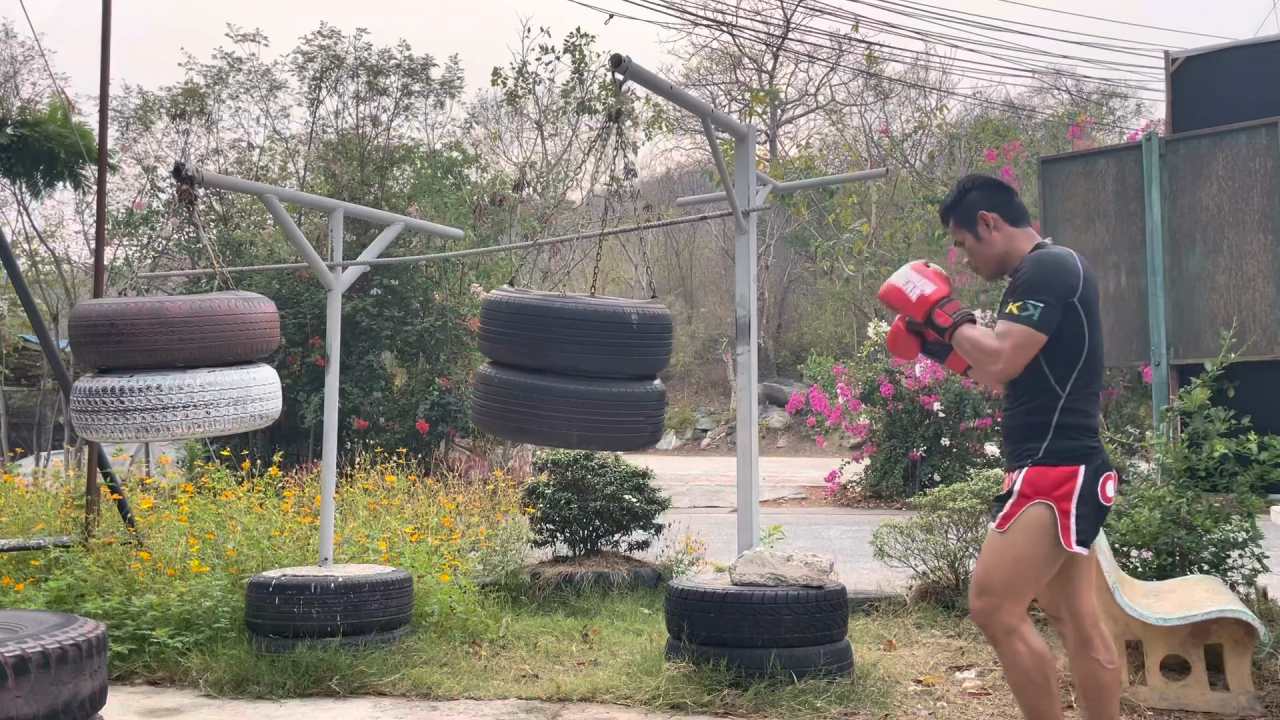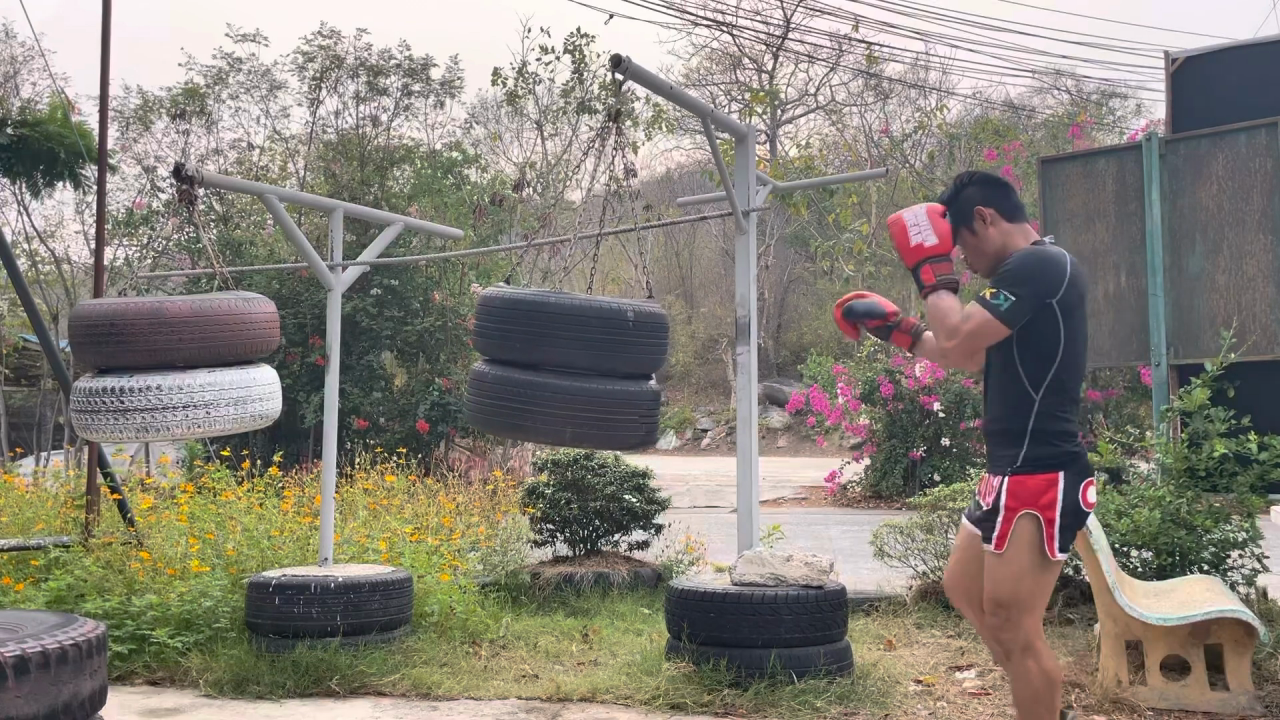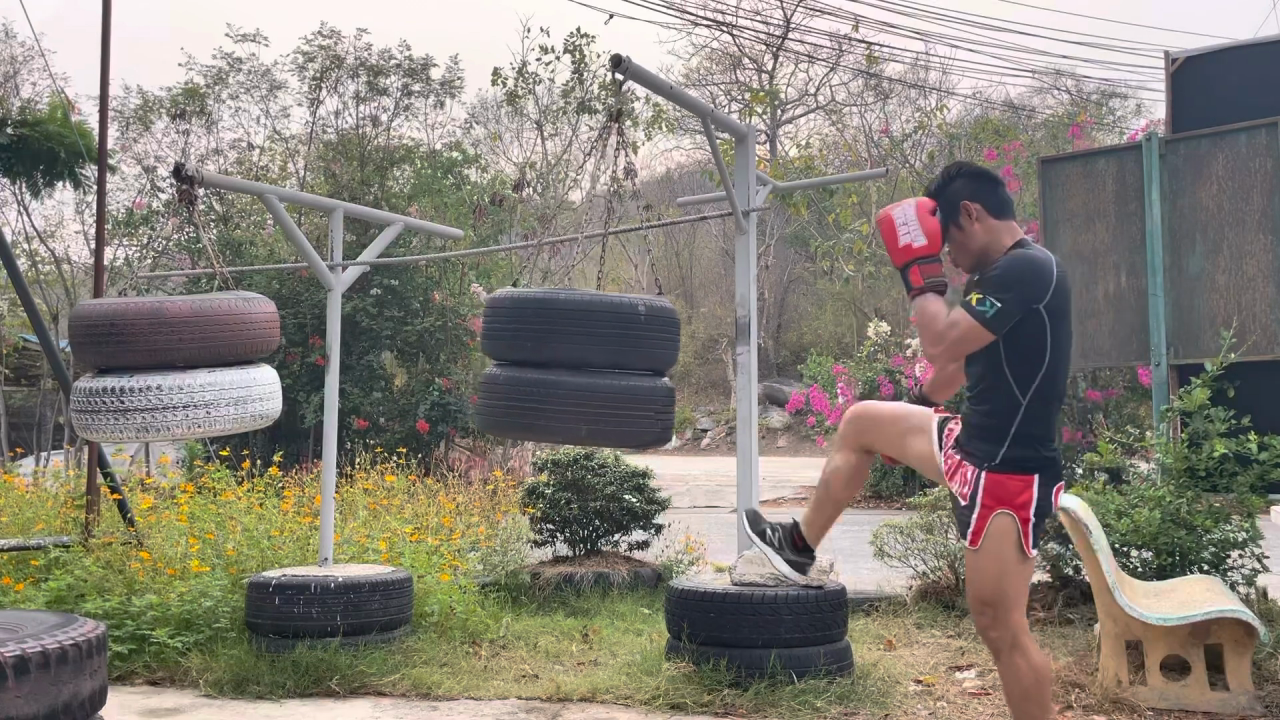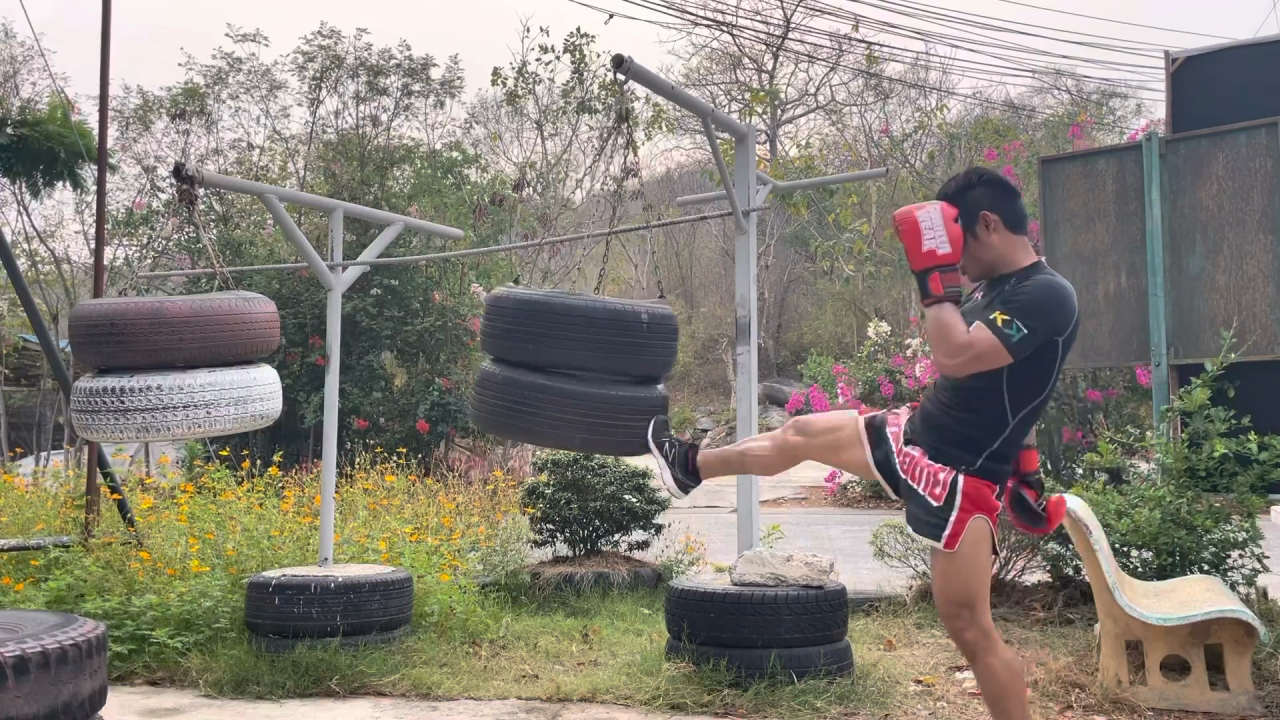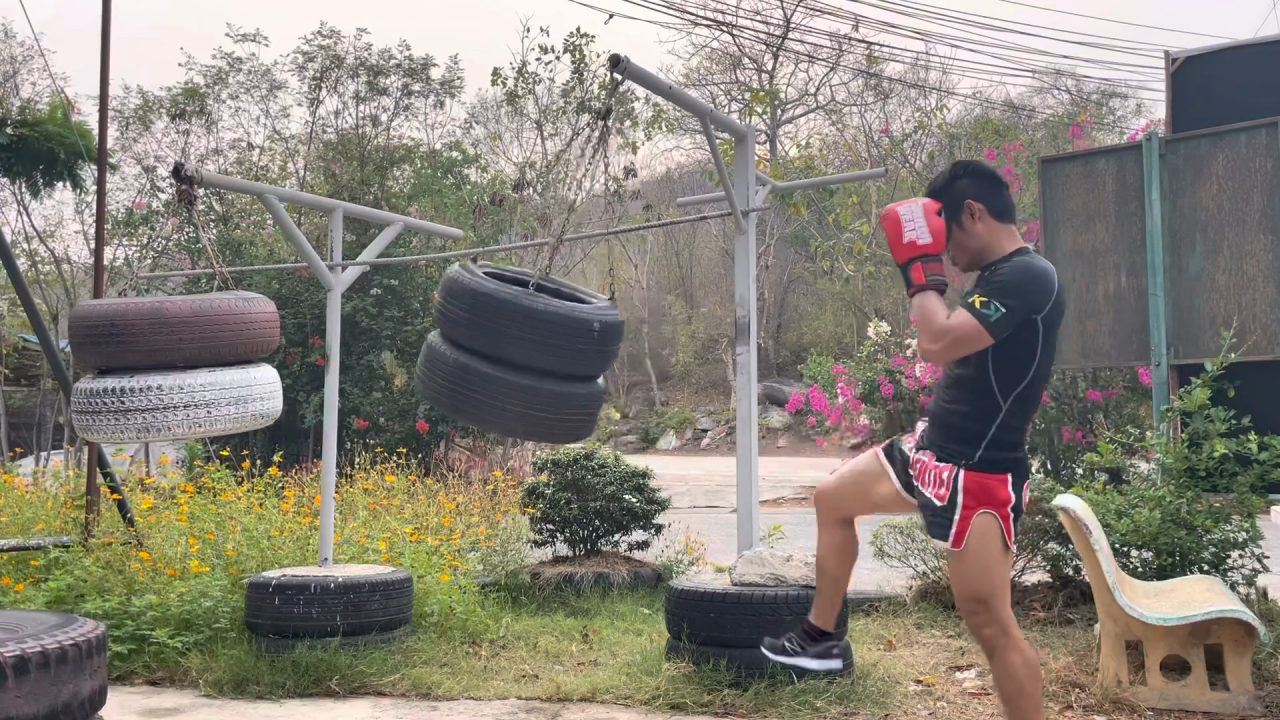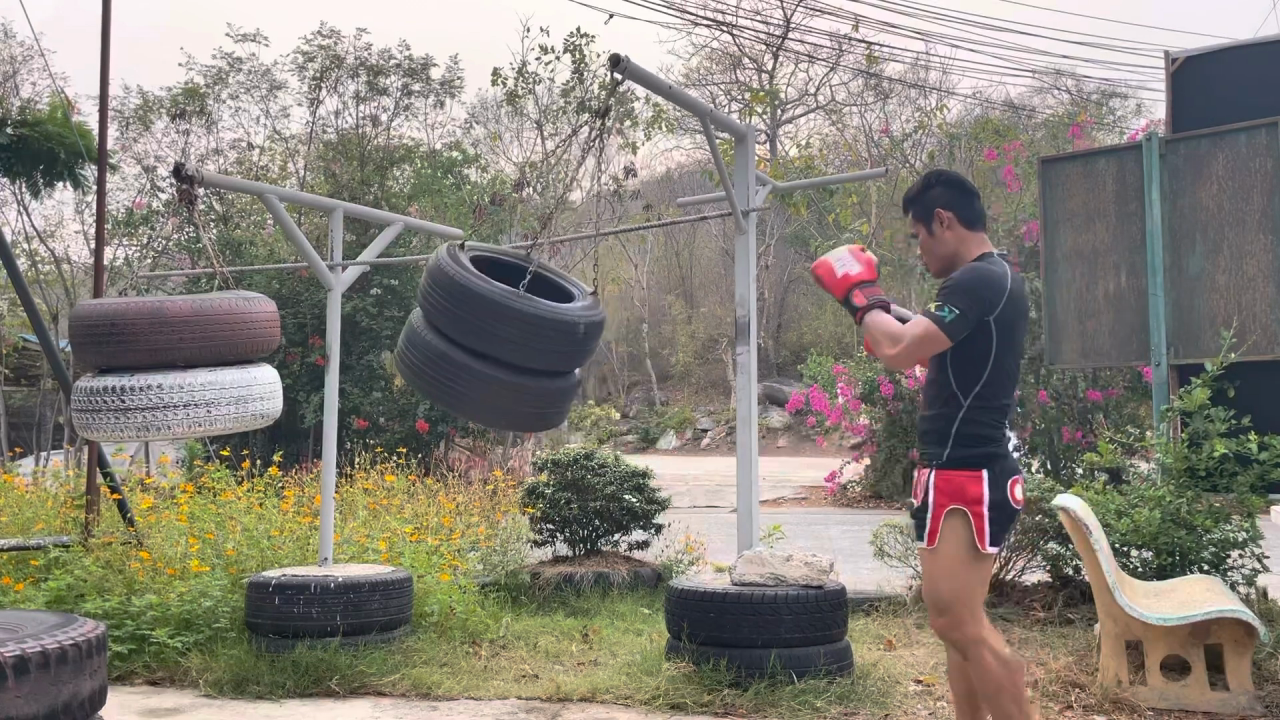
dt=0.2s
person 1, frame 1
left shoulder: (1050, 268)
right shoulder: (1036, 276)
left elbow: (1001, 361)
right elbow: (1007, 376)
left wrist: (943, 313)
right wrist: (945, 345)
left hip: (1056, 474)
right hip: (1049, 472)
left knee: (994, 608)
right knee: (1078, 622)
person 1, frame 2
left shoulder: (1038, 266)
right shoulder: (1030, 270)
left elbow: (956, 344)
right elbow: (968, 355)
left wrist: (929, 267)
right wrist: (894, 323)
left hip: (1037, 478)
right hip: (1013, 470)
left knee: (1011, 629)
right knee: (963, 588)
person 1, frame 3
left shoulder: (1030, 270)
right shoulder: (1008, 268)
left elbow: (944, 346)
right elbow: (956, 362)
left wrist: (917, 267)
right wrist: (925, 404)
left hip: (1007, 473)
right hip: (970, 441)
left knee: (1000, 626)
right knee: (860, 421)
right ankle: (801, 543)
person 1, frame 4
left shoulder: (1047, 296)
right shoulder: (993, 287)
left elbow: (955, 358)
left wrist: (934, 276)
right wrist: (1028, 476)
left hip: (964, 481)
right hip: (911, 439)
left knee: (970, 628)
right knee: (803, 433)
right ankle: (692, 466)
person 1, frame 5
left shoulder: (1032, 278)
right shoulder: (998, 275)
left elbow: (940, 344)
left wrist: (920, 267)
left hip: (979, 477)
right hip: (932, 450)
left knee: (990, 624)
right knee: (832, 496)
right ankle: (818, 637)
person 1, frame 6
left shoulder: (976, 281)
right shoulder: (997, 282)
left elbow: (898, 351)
left wrist: (862, 296)
right wrist: (886, 314)
left hip: (965, 481)
right hip: (980, 477)
left knee: (961, 625)
right knee: (956, 620)
